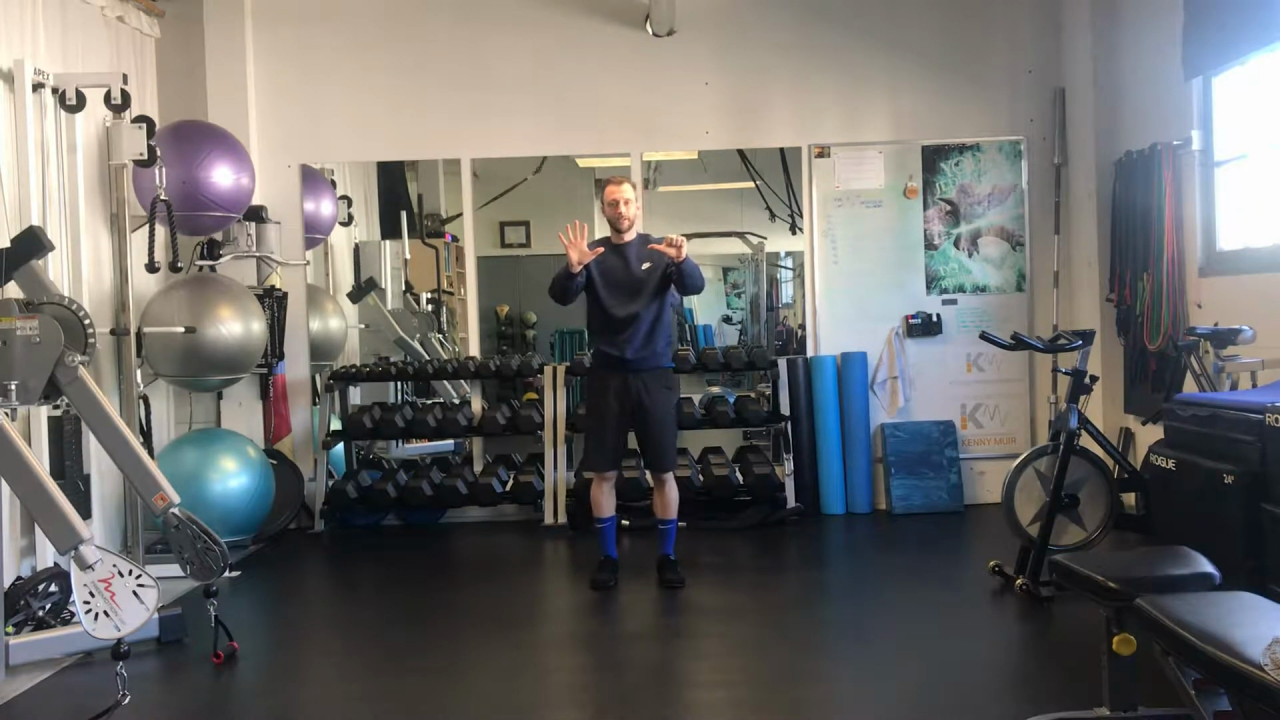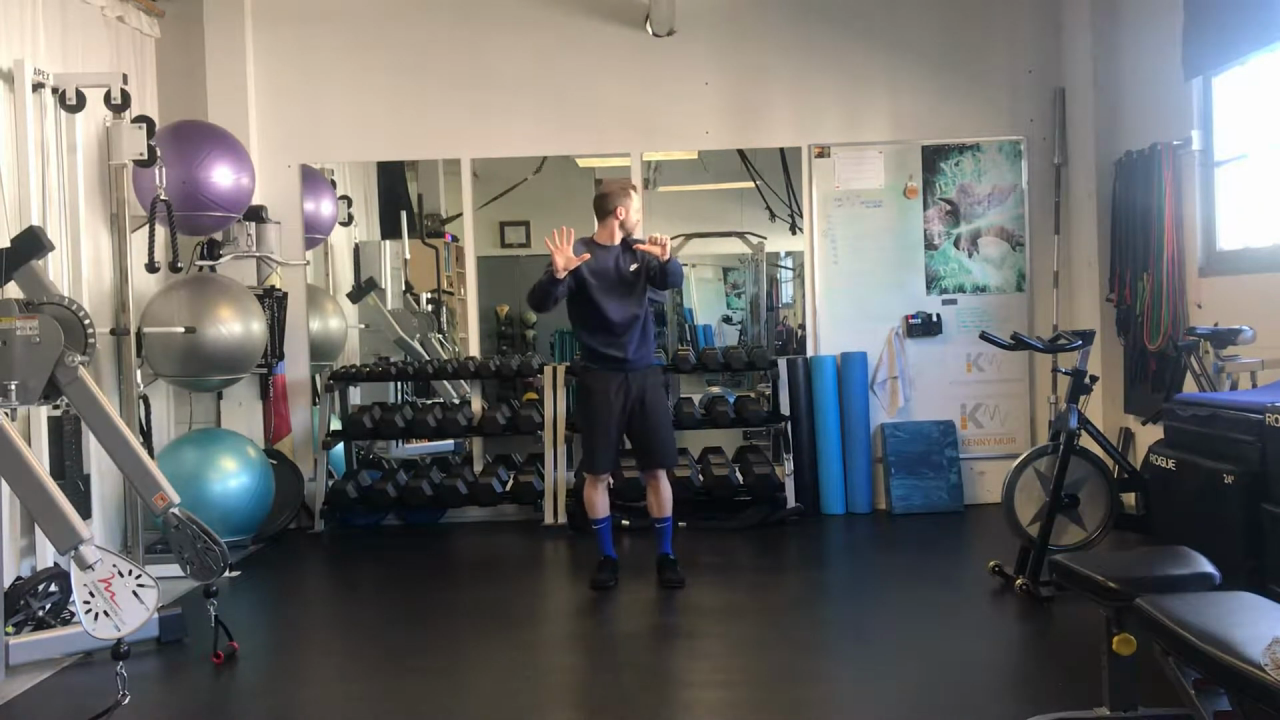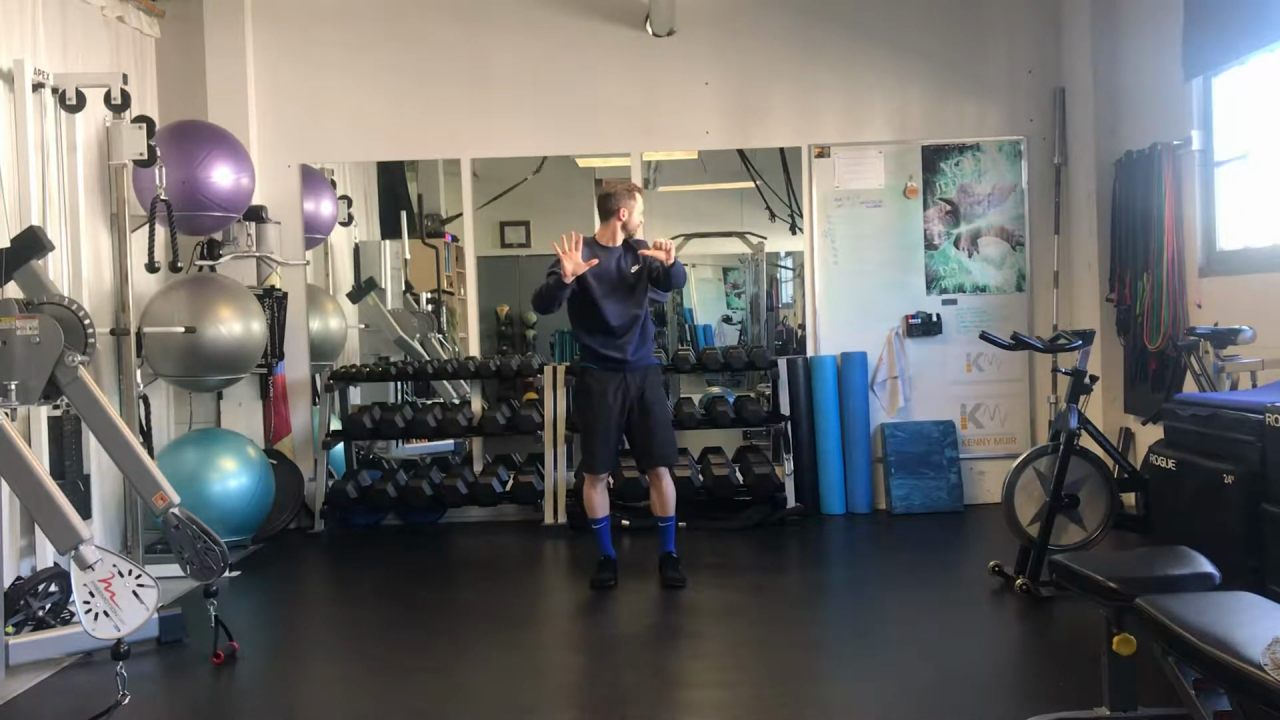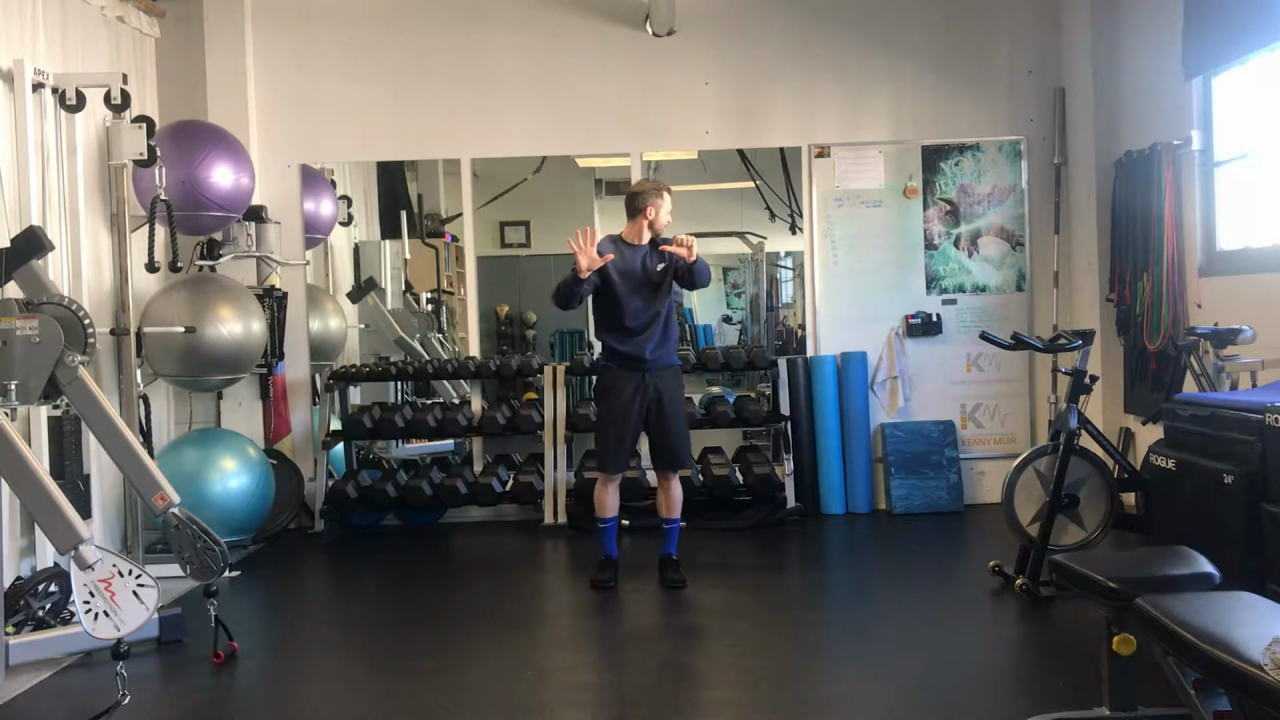
dt=0.5s
person 1, frame 1
left shoulder: (659, 249)
right shoulder: (592, 254)
left elbow: (694, 286)
right elbow: (560, 296)
left wrist: (682, 260)
right wrist: (573, 267)
left hip: (654, 374)
right hip: (608, 375)
left knee: (663, 472)
right knee: (603, 472)
left ankle: (667, 557)
right ankle: (608, 557)
person 1, frame 2
left shoulder: (638, 251)
right shoulder: (579, 255)
left elbow: (671, 282)
right elbow: (539, 303)
left wrist: (665, 258)
right wrist: (557, 274)
left hip: (644, 373)
right hip: (600, 377)
left knee: (656, 470)
right knee: (597, 473)
left ankle: (666, 555)
right ankle: (607, 557)
person 1, frame 3
left shoulder: (640, 251)
right shoulder: (579, 254)
left elbow: (673, 284)
right elbow: (543, 305)
left wrist: (670, 263)
right wrist: (564, 278)
left hip: (643, 373)
right hip: (599, 377)
left knee: (659, 468)
right knee: (596, 473)
left ankle: (668, 554)
right ankle: (606, 557)
person 1, frame 4
left shoulder: (667, 251)
right shoulder: (605, 251)
left elbow: (700, 281)
right elbow: (564, 302)
left wrist: (692, 259)
right wrist: (581, 274)
left hip: (664, 373)
right hip: (619, 375)
left knee: (669, 471)
right knee: (609, 473)
left ankle: (669, 556)
right ankle: (608, 556)
